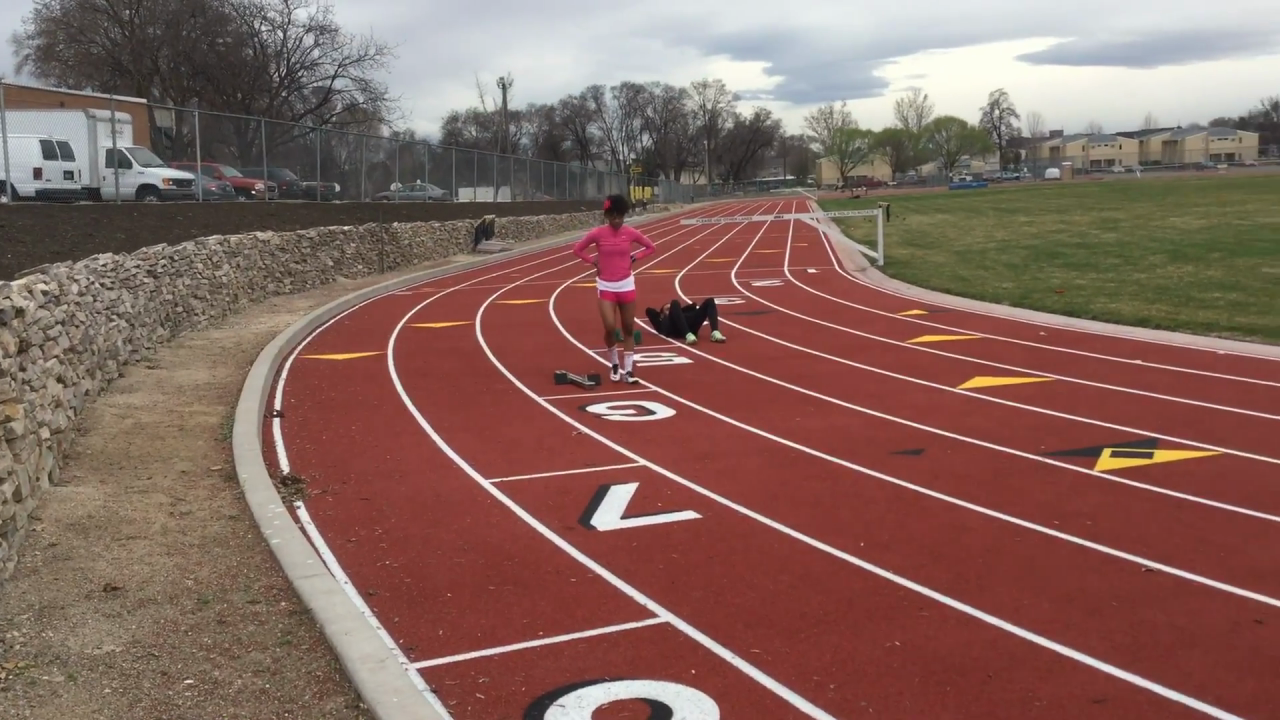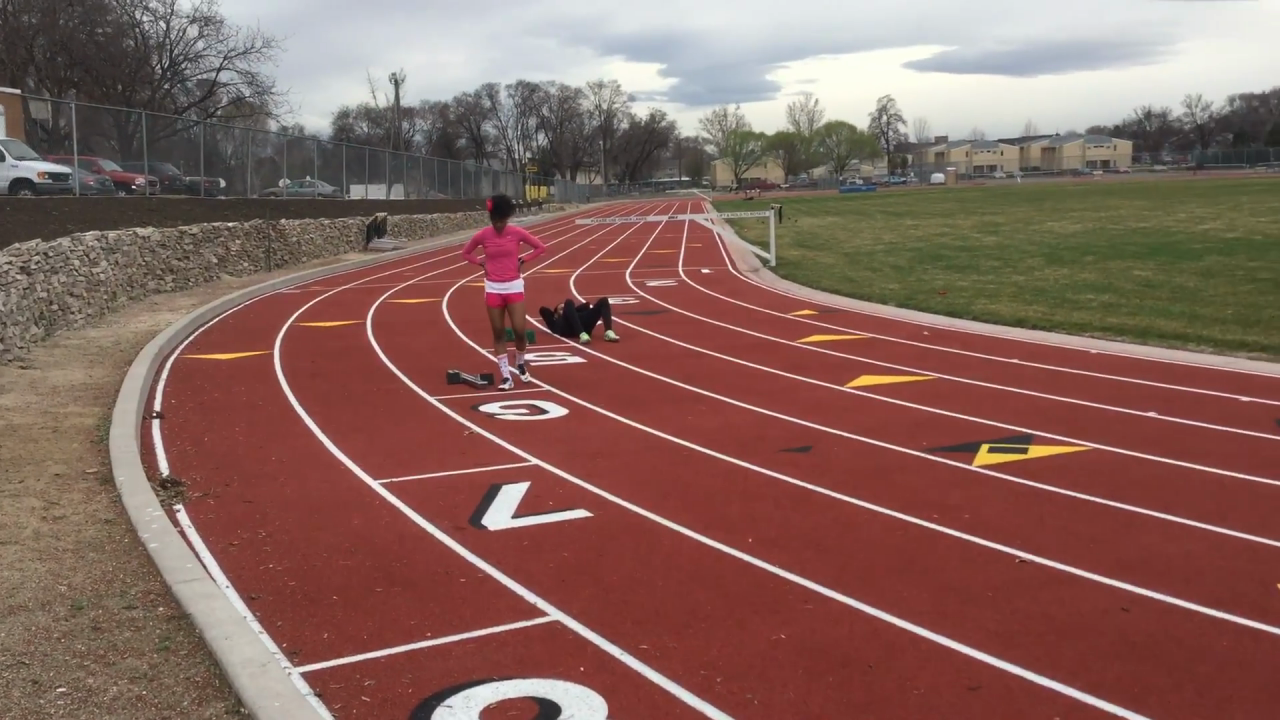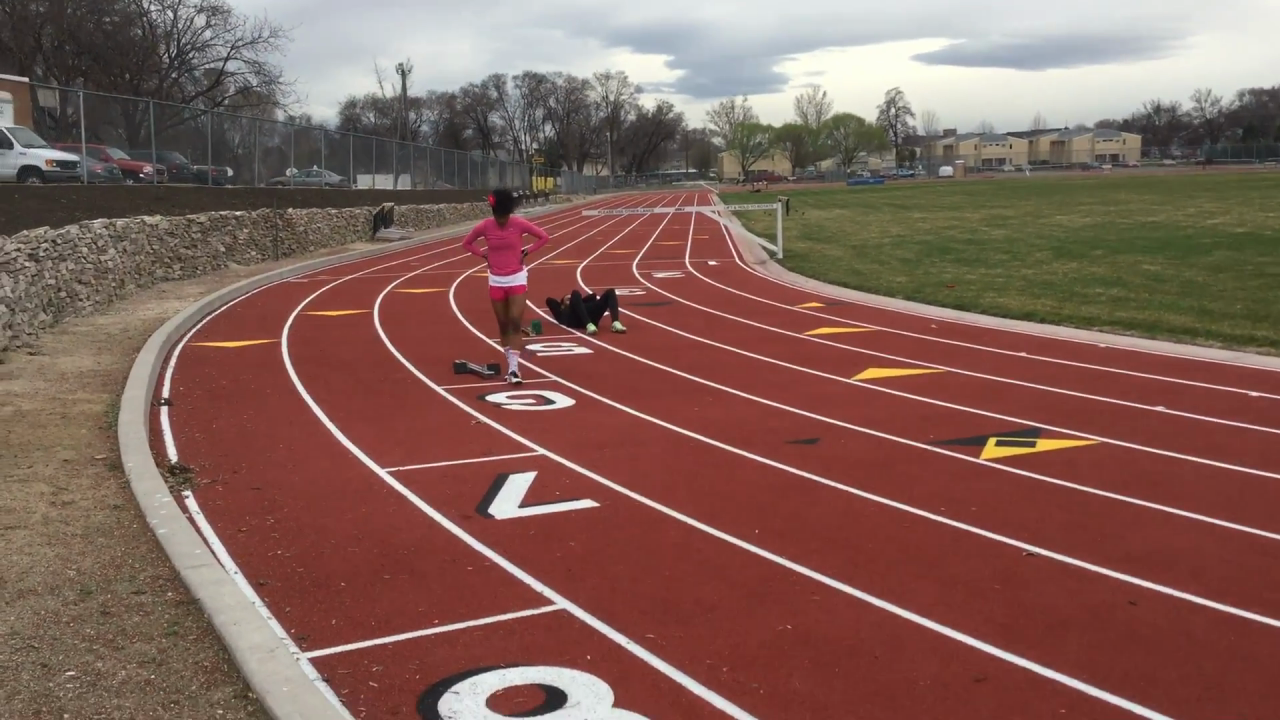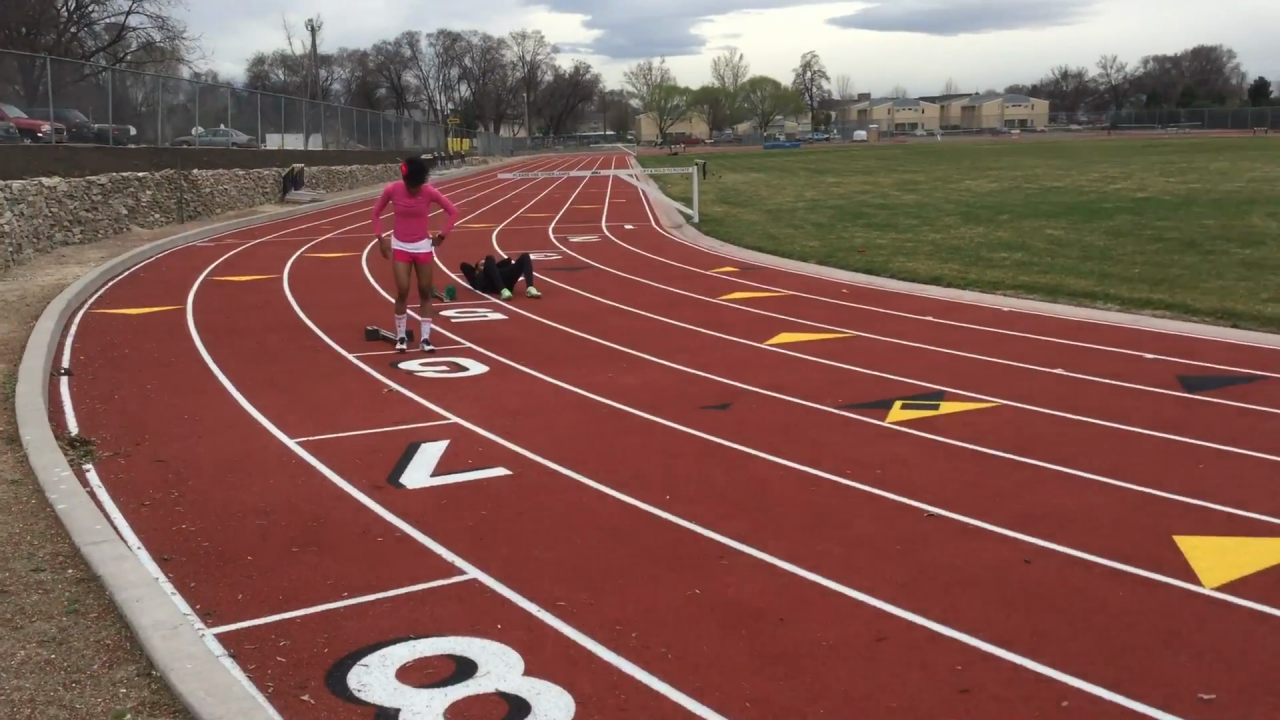
dt=0.5s
person 1, frame 1
left shoulder: (631, 233)
right shoulder: (598, 233)
left elbow: (651, 247)
right elbow: (577, 249)
left wrist: (633, 258)
right wrist: (594, 262)
left hip: (626, 285)
right hip: (606, 287)
left knee: (628, 329)
right knee: (610, 328)
left ankle: (628, 370)
right ankle: (614, 363)
person 1, frame 2
left shoulder: (517, 233)
right shoulder: (483, 235)
left elbow: (540, 247)
right elbow: (466, 252)
left wrist: (522, 260)
right wrist: (482, 263)
left hip: (514, 286)
right hip: (493, 288)
left knee: (519, 330)
right knee: (498, 333)
left ankle: (520, 362)
right ankle: (506, 376)
person 1, frame 3
left shoulder: (520, 224)
right shoulder: (485, 226)
left elbow: (543, 237)
right elbow: (467, 243)
left wrist: (525, 252)
right wrist: (484, 254)
left hip: (517, 279)
right hip: (496, 281)
left knee: (515, 324)
right knee: (503, 326)
left ankle: (514, 370)
right ankle: (511, 365)
person 1, frame 4
left shoulder: (430, 192)
right shoulder: (392, 190)
left elbow: (453, 212)
right elbow: (376, 214)
left wrist: (441, 236)
right wrist: (381, 239)
left hip: (423, 246)
right hip: (400, 247)
left knee: (425, 292)
right knee: (402, 291)
left ankle: (425, 338)
right ankle: (401, 336)
